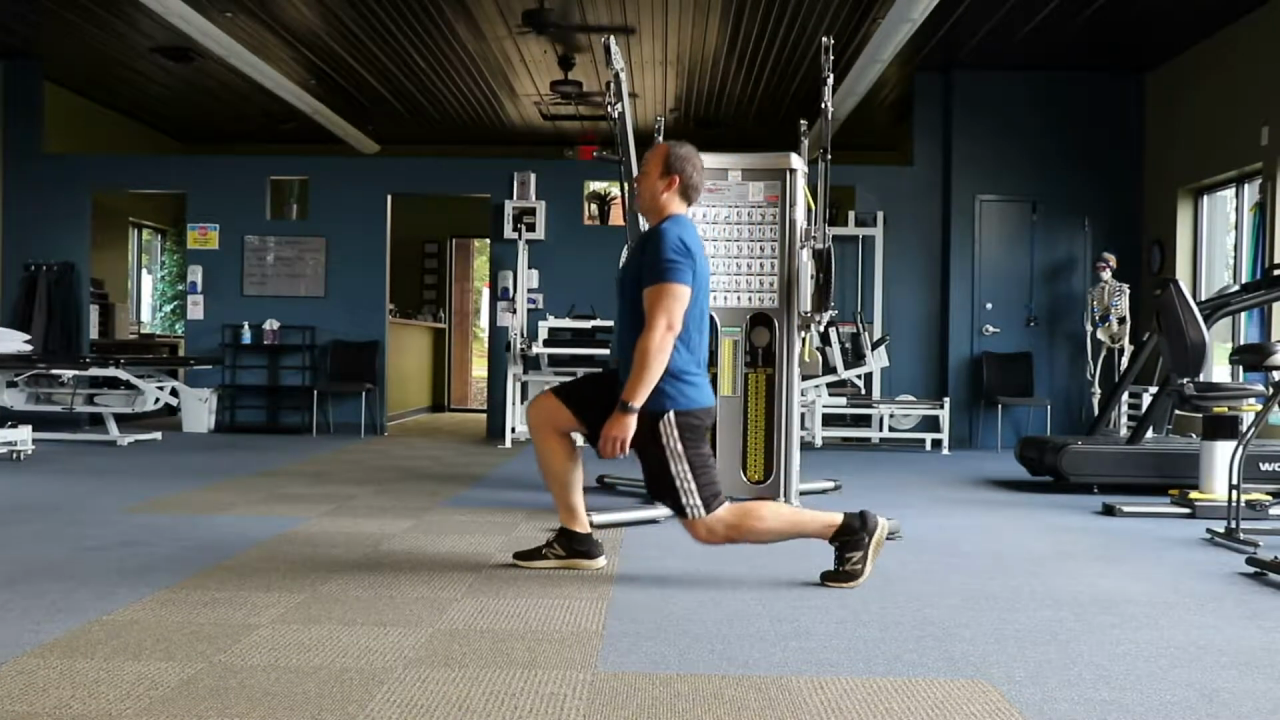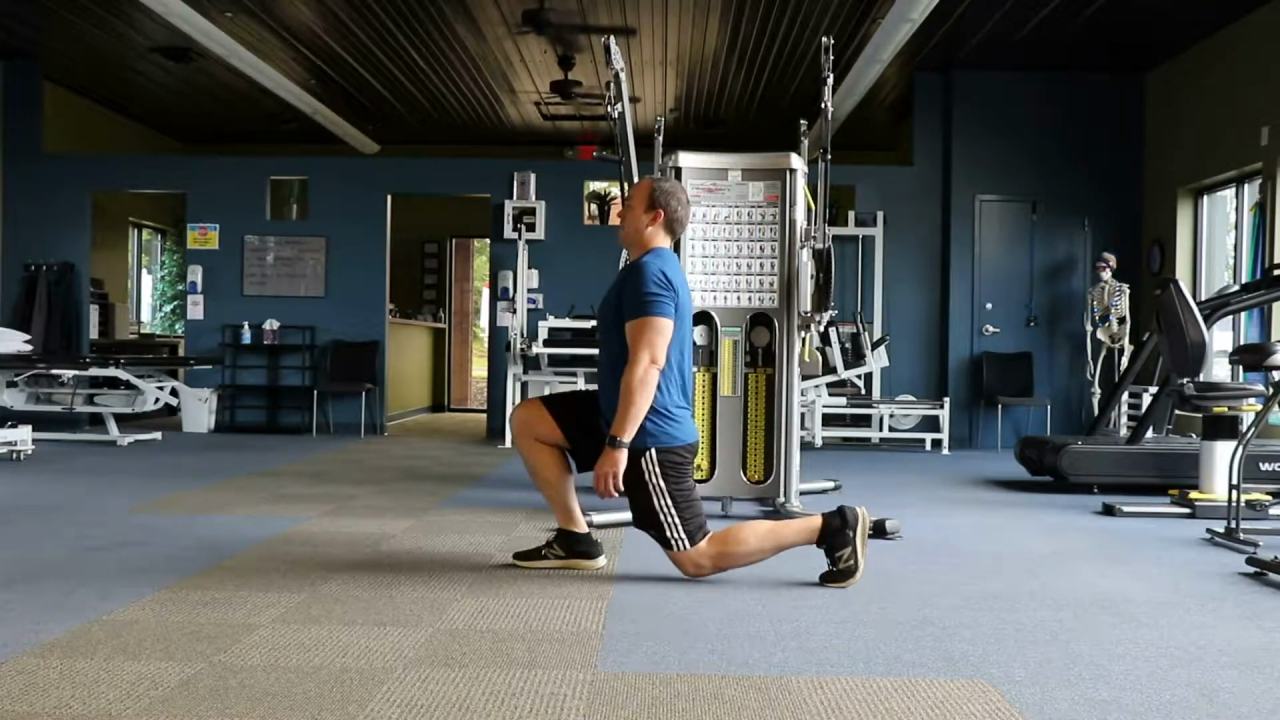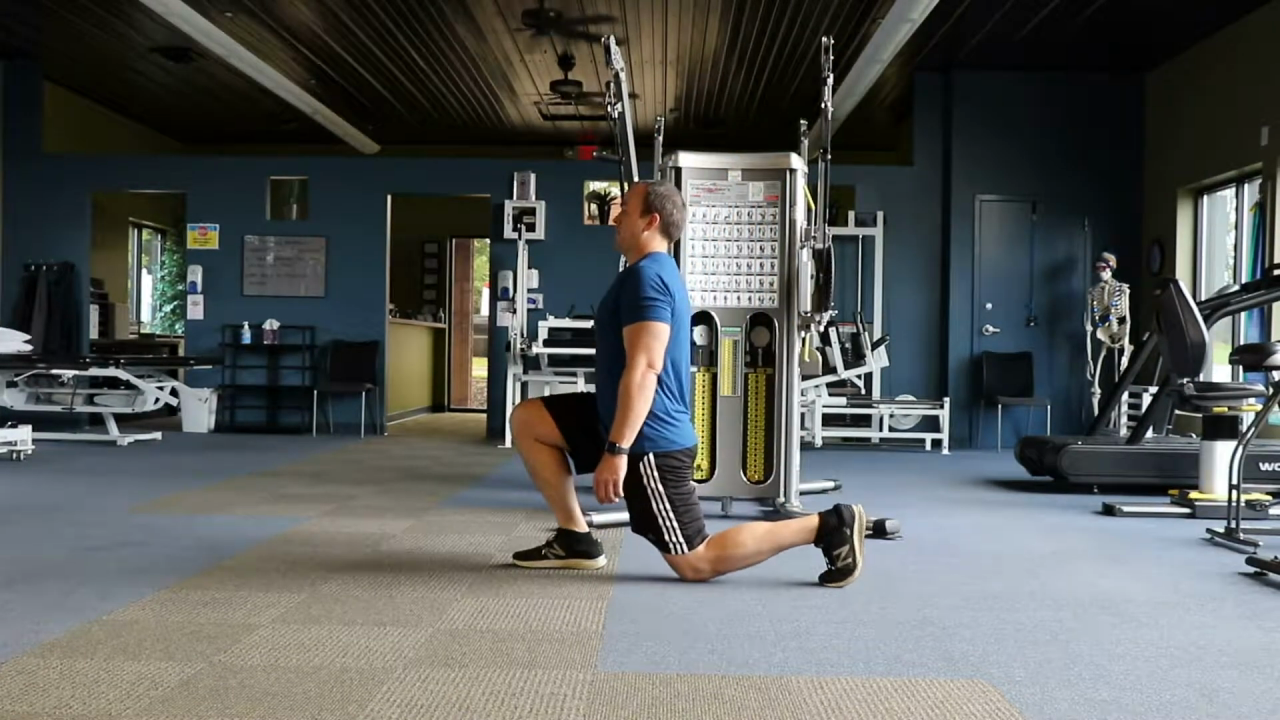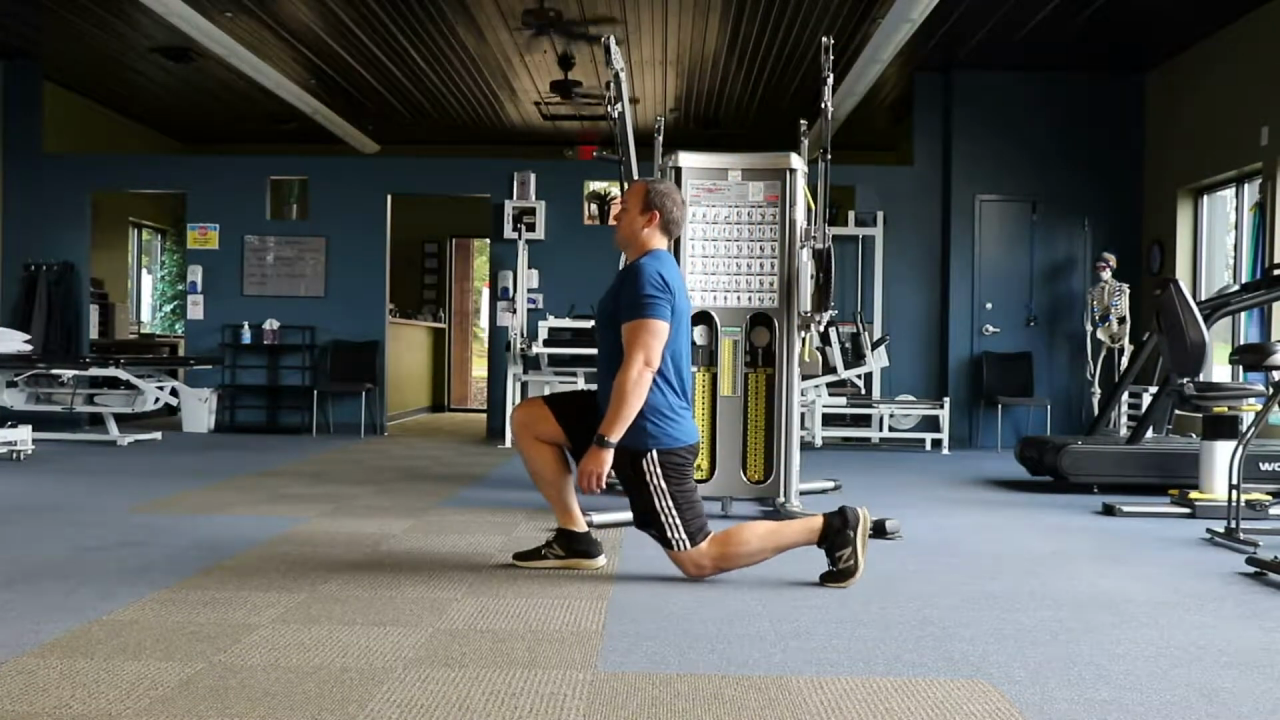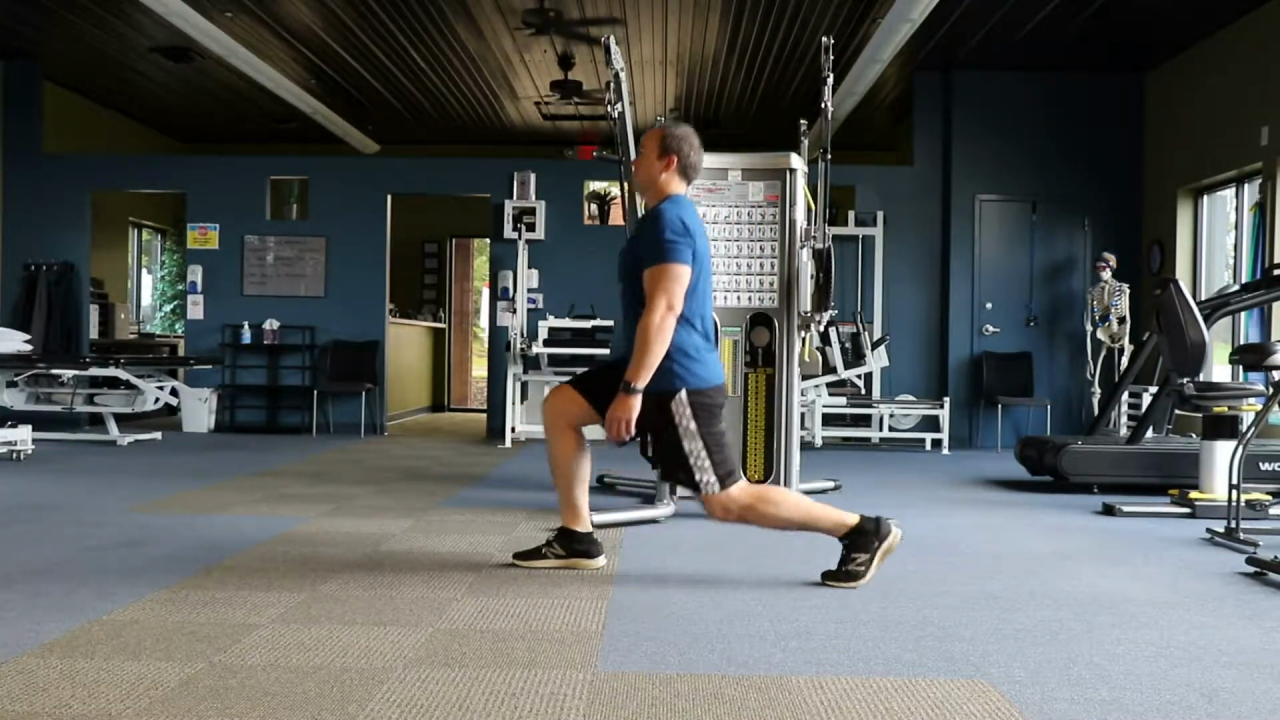
dt=0.4s
person 1, frame 1
left shoulder: (668, 237)
right shoulder: (669, 236)
left elbow: (663, 329)
left wrist: (627, 409)
left hip: (669, 401)
right hip: (650, 388)
left knee: (712, 525)
right knee: (544, 413)
left ankle: (850, 527)
right ankle: (577, 539)
person 1, frame 2
left shoulder: (648, 271)
right shoulder: (658, 268)
left elbow: (647, 364)
left wrist: (617, 445)
left hip: (650, 434)
right hip: (639, 422)
left knee: (698, 559)
right knee: (527, 420)
left ankle: (834, 526)
right ankle: (576, 540)
person 1, frame 3
left shoulder: (645, 275)
right shoulder: (656, 272)
left elbow: (644, 369)
left wrist: (616, 451)
left hip: (648, 438)
right hip: (637, 427)
left knee: (696, 563)
right knee: (527, 420)
left ankle: (829, 526)
right ankle: (576, 539)
person 1, frame 4
left shoulder: (645, 273)
right shoulder: (655, 270)
left elbow: (641, 367)
left wrist: (603, 443)
left hip: (650, 434)
right hip: (635, 423)
left knee: (699, 559)
right knee: (527, 420)
left ankle: (834, 527)
right ankle: (575, 539)
person 1, frame 5
left shoulder: (667, 218)
right shoulder: (672, 217)
left elbow: (664, 310)
left wrist: (631, 390)
right wrist: (633, 382)
left hip: (680, 380)
right hip: (660, 372)
left knee: (727, 501)
right knee: (558, 406)
left ankle: (862, 530)
right ankle: (577, 538)
